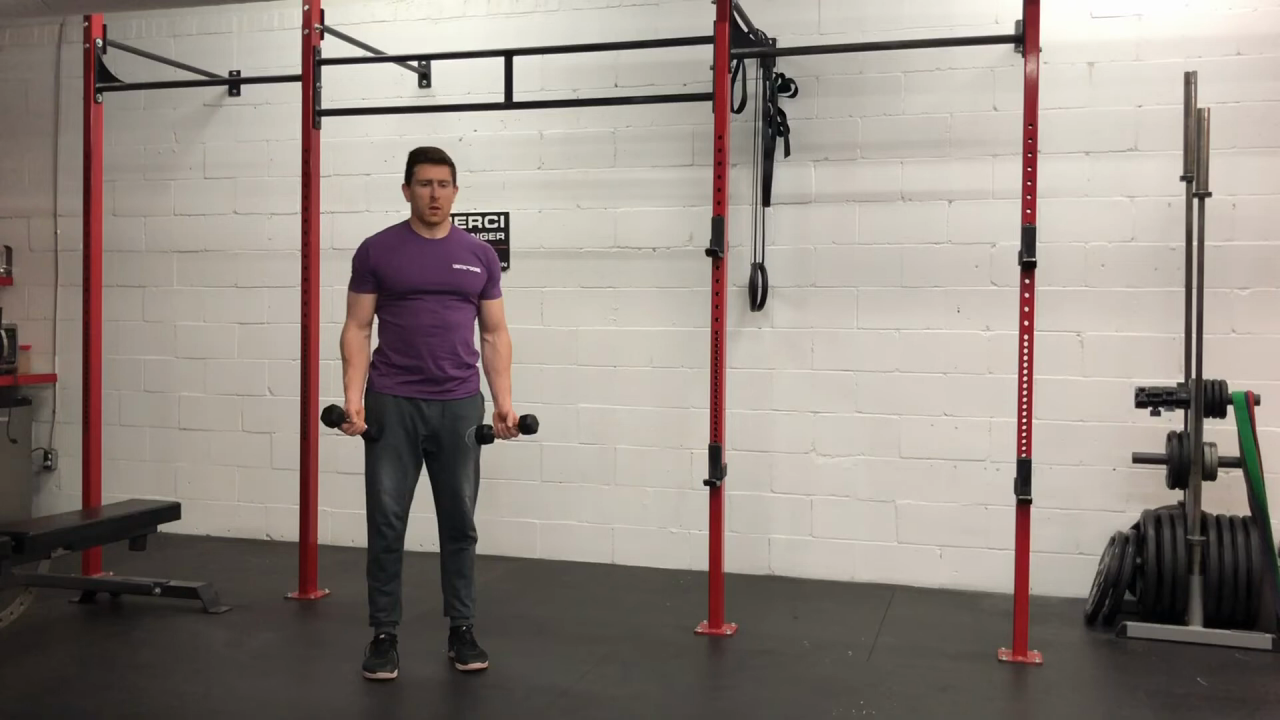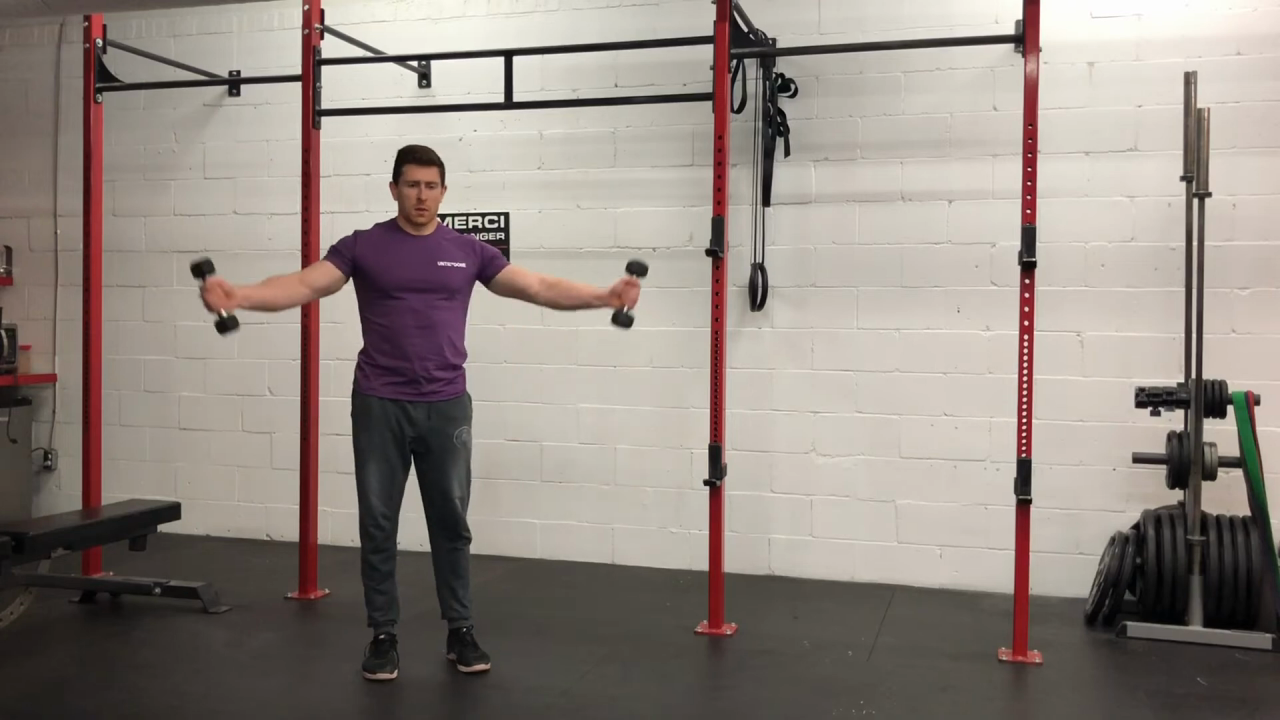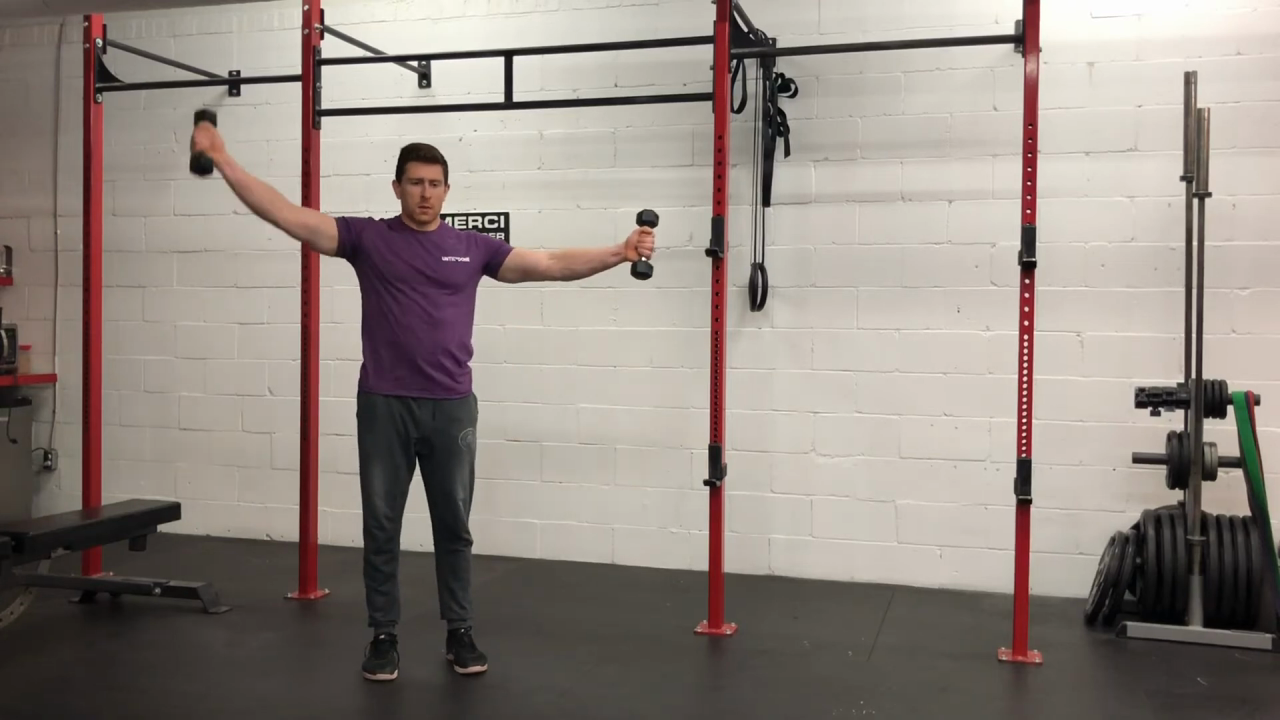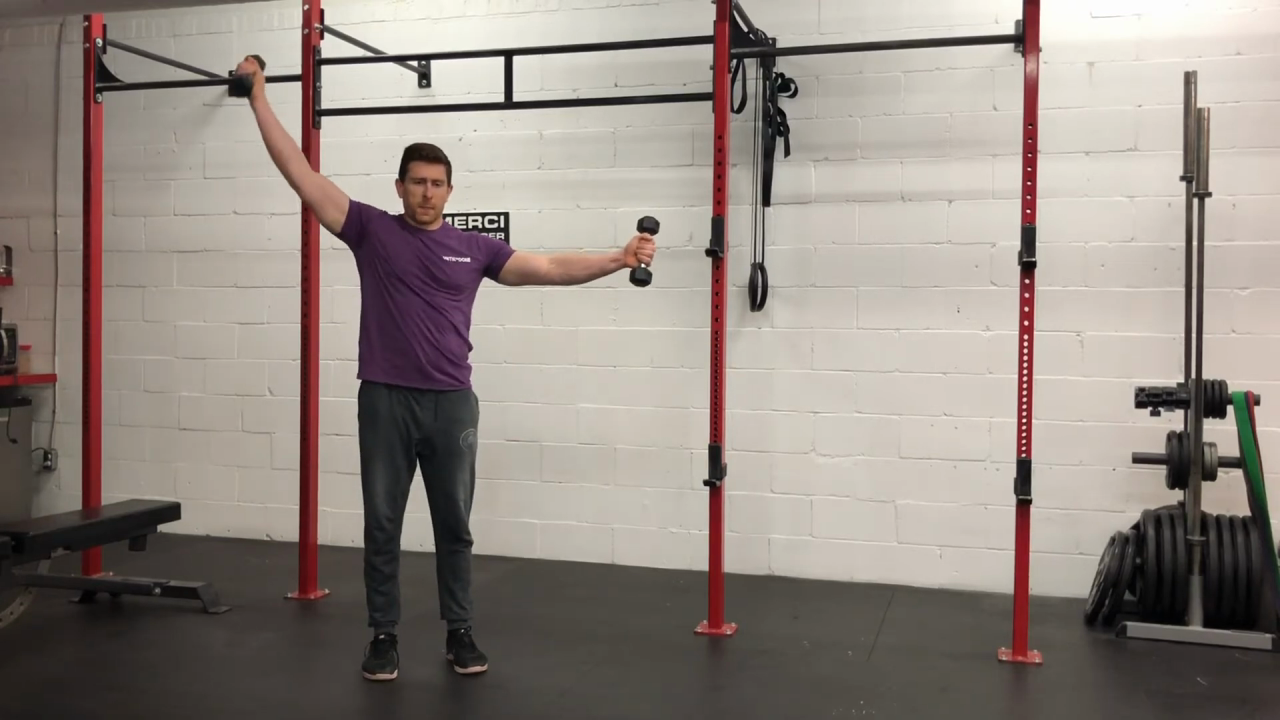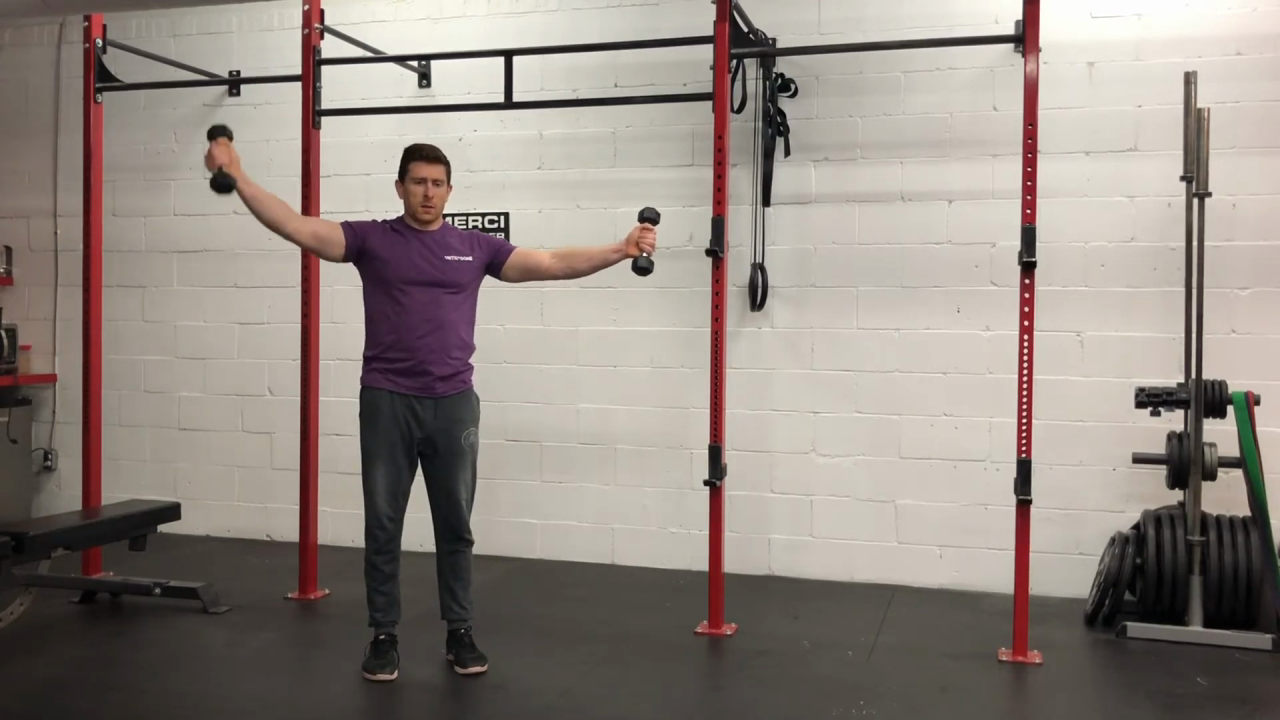
dt=1s
person 1, frame 1
left shoulder: (479, 255)
right shoulder: (377, 250)
left elbow: (495, 334)
right elbow: (356, 327)
left wrist: (504, 402)
right wrist: (353, 397)
left hip: (460, 406)
right hip: (393, 405)
left knee: (459, 524)
right knee: (386, 524)
left ankle: (461, 630)
right ankle: (384, 634)
person 1, frame 2
left shoulder: (467, 251)
right shoulder: (364, 246)
left elbow: (537, 286)
right elbow: (303, 286)
left wrist: (604, 294)
right wrist: (236, 296)
left hip: (446, 406)
right hip: (379, 405)
left knee: (452, 522)
right knee: (378, 525)
left ankle: (460, 631)
right ankle: (383, 636)
person 1, frame 3
left shoulder: (472, 246)
right shoulder: (369, 239)
left elbow: (549, 263)
right elbow: (288, 216)
left wrist: (619, 251)
right wrist: (221, 158)
left hip: (451, 407)
right hip: (384, 404)
left knee: (453, 527)
right knee: (381, 527)
left ankle: (460, 632)
right ankle: (383, 636)
person 1, frame 4
left shoulder: (474, 247)
right shoulder: (372, 230)
left elbow: (548, 268)
right elbow: (302, 176)
left wrist: (619, 258)
right wrist: (258, 96)
left hip: (452, 405)
right hip: (384, 401)
left knee: (454, 527)
right knee: (382, 528)
left ankle: (459, 633)
right ankle: (383, 636)
person 1, frame 5
left shoulder: (474, 244)
right shoulder: (374, 239)
left elbow: (550, 261)
right elbow: (300, 228)
left wrist: (620, 250)
right wrist: (236, 173)
left hip: (453, 403)
right hip: (387, 401)
left knee: (455, 527)
right knee: (383, 526)
left ankle: (460, 633)
right ankle: (383, 636)
